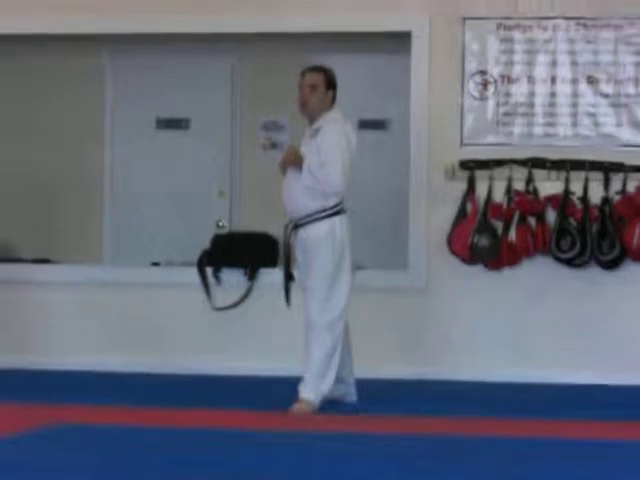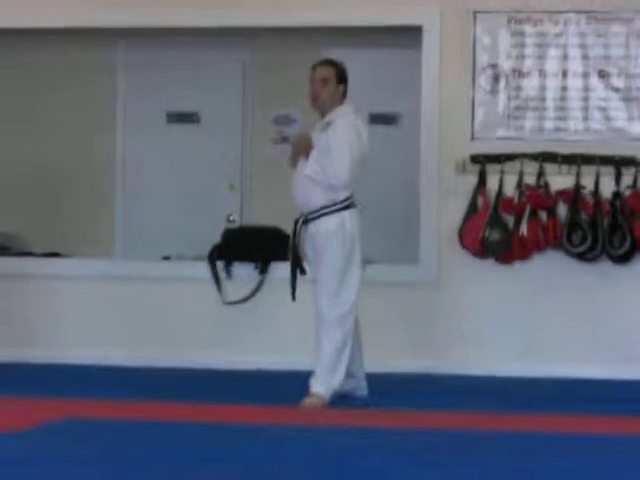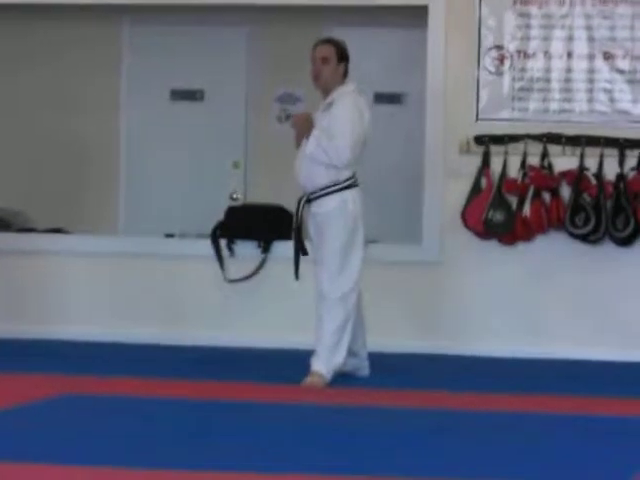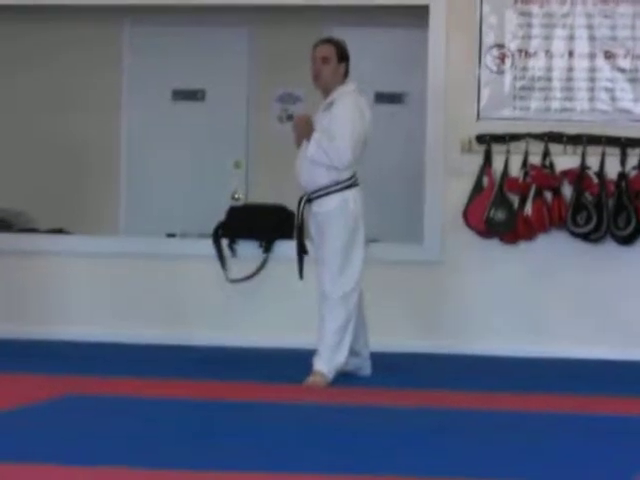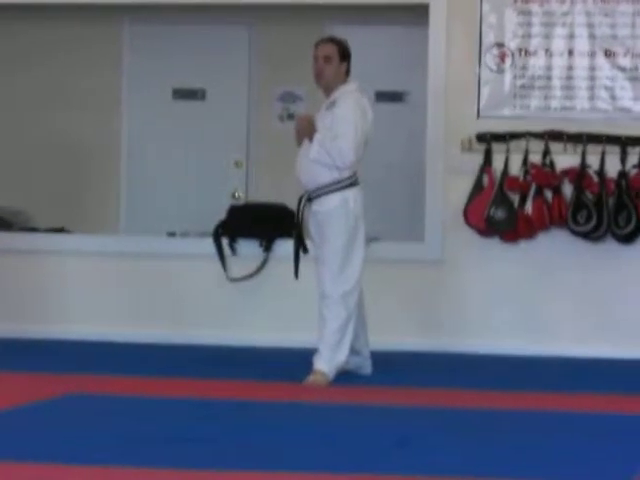
dt=0.3s
person 1, frame 1
left shoulder: (334, 130)
right shoulder: (315, 131)
left elbow: (335, 182)
left wrist: (301, 165)
right wrist: (292, 167)
left hip: (325, 230)
right hip: (310, 230)
left knee: (322, 311)
right knee: (329, 310)
left ankle: (312, 392)
right ankle: (341, 386)
person 1, frame 2
left shoulder: (346, 123)
right shoulder: (326, 126)
left elbow: (340, 174)
left wrist: (308, 153)
right wrist: (301, 159)
left hip: (335, 224)
right hip: (319, 224)
left knee: (333, 307)
right knee: (339, 305)
left ankle: (322, 386)
right ankle: (351, 380)
person 1, frame 3
left shoulder: (348, 103)
right shoulder: (329, 105)
left elbow: (342, 154)
left wrist: (309, 132)
right wrist: (305, 138)
left hip: (337, 203)
right hip: (323, 203)
left knee: (335, 285)
right knee: (343, 283)
left ankle: (324, 365)
right ankle: (354, 359)
person 1, frame 4
left shoulder: (349, 103)
right shoulder: (330, 105)
left elbow: (342, 156)
left wrist: (310, 134)
right wrist: (305, 137)
left hip: (338, 203)
right hip: (323, 203)
left knee: (336, 285)
right knee: (345, 284)
left ankle: (326, 365)
right ankle: (356, 358)
person 1, frame 5
left shoulder: (351, 103)
right shoulder: (331, 105)
left elbow: (346, 156)
left wrist: (312, 134)
right wrist: (306, 137)
left hip: (338, 202)
right hip: (324, 202)
left knee: (336, 284)
right knee: (345, 282)
left ankle: (327, 364)
right ankle: (356, 357)
